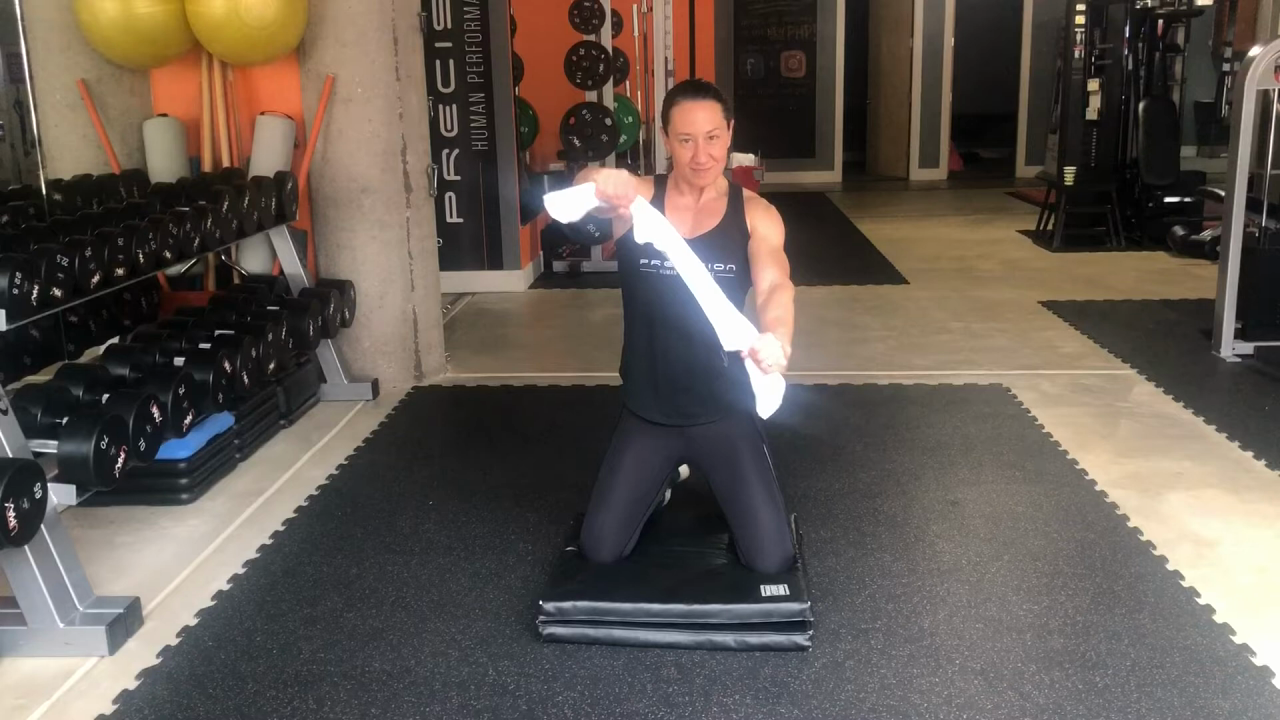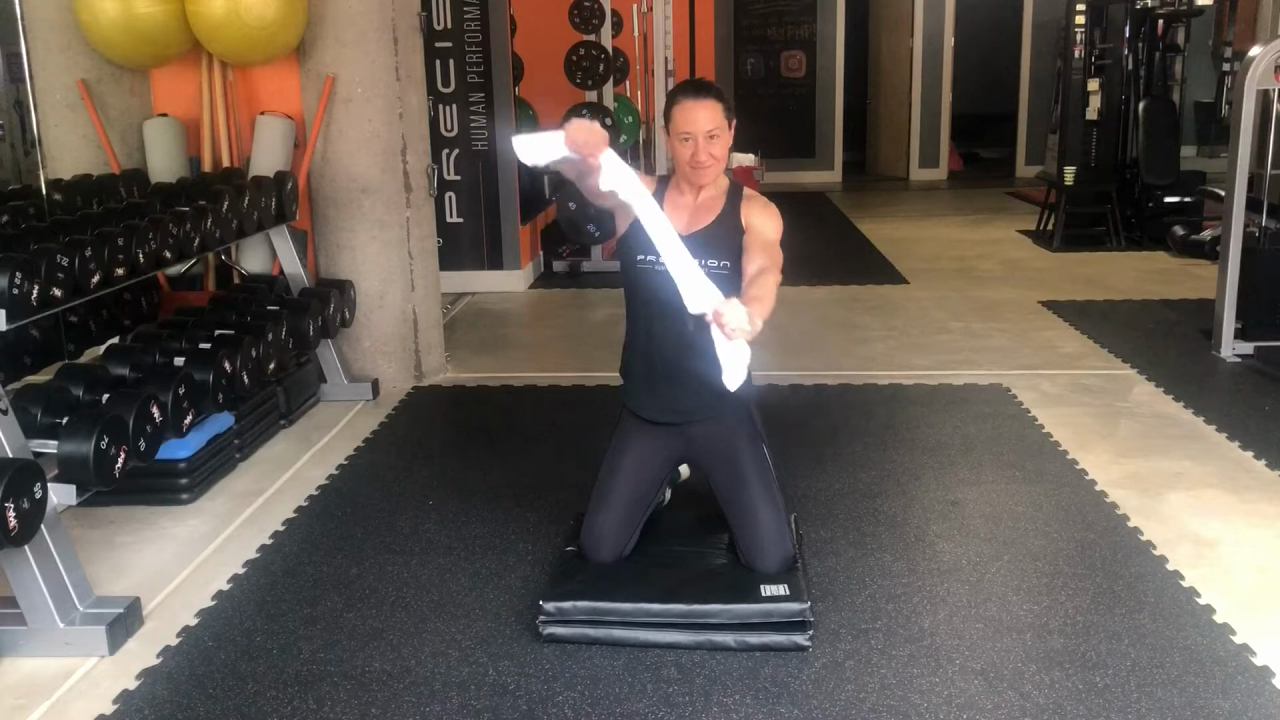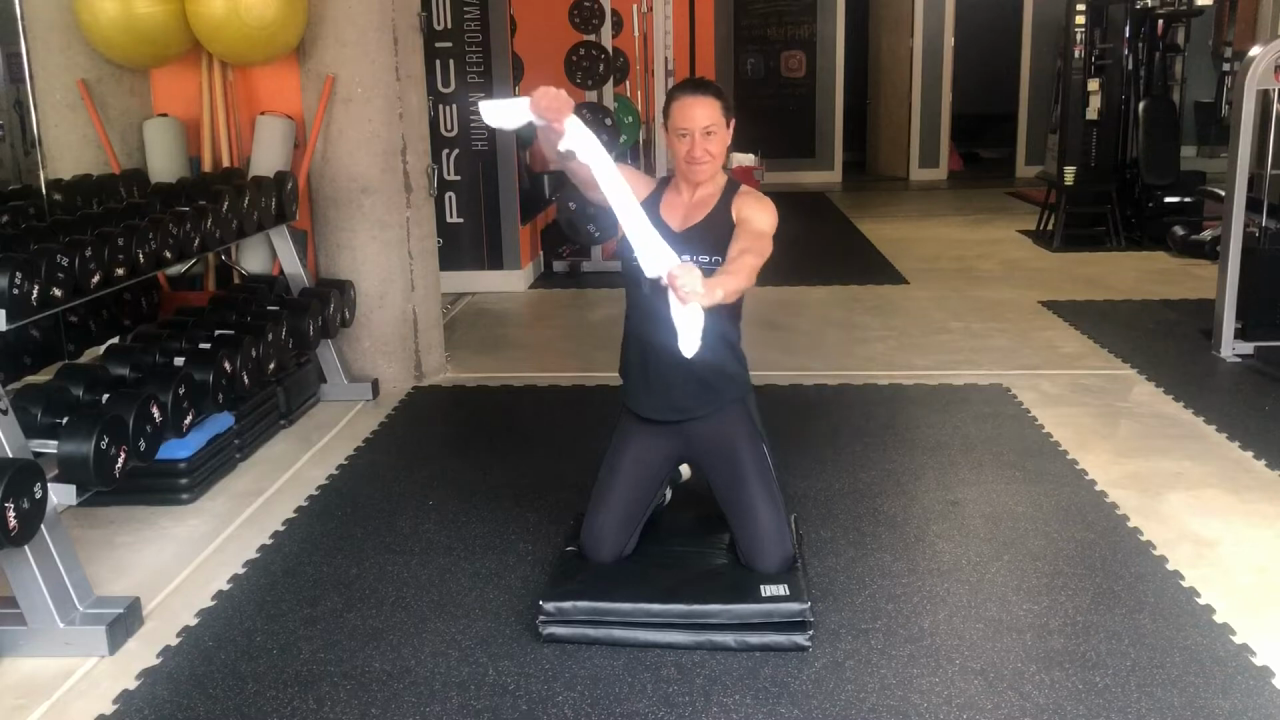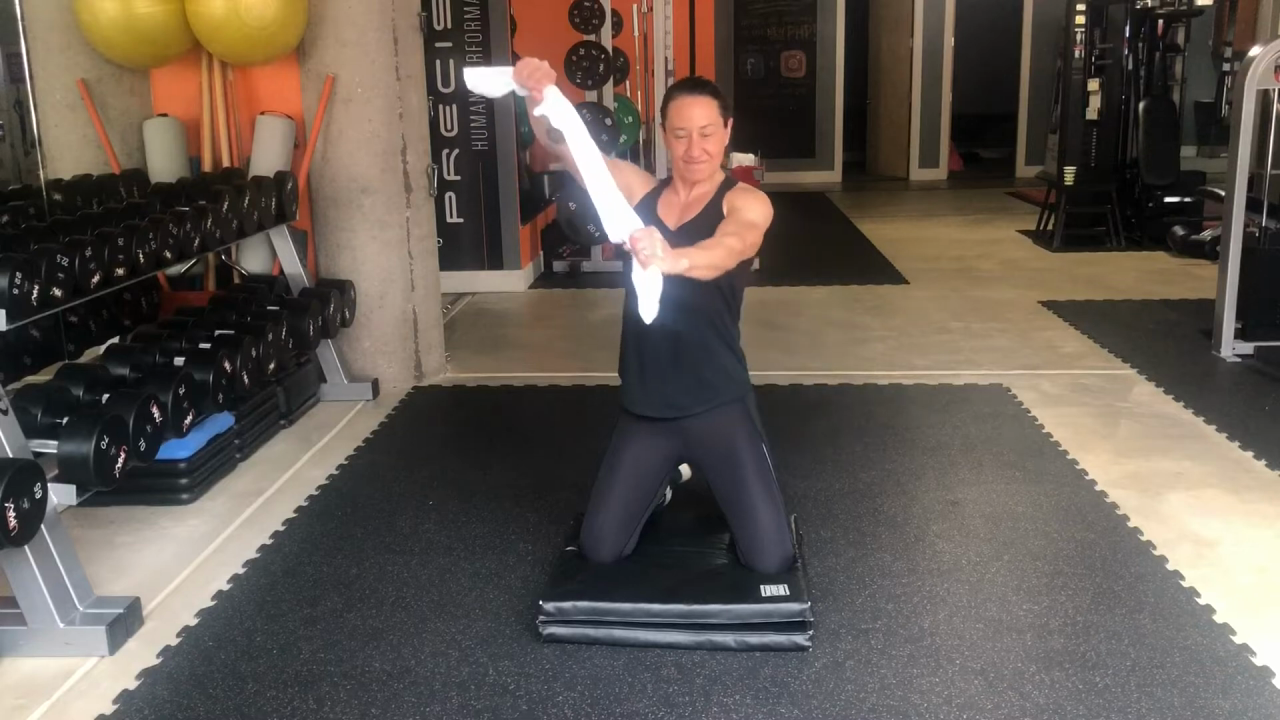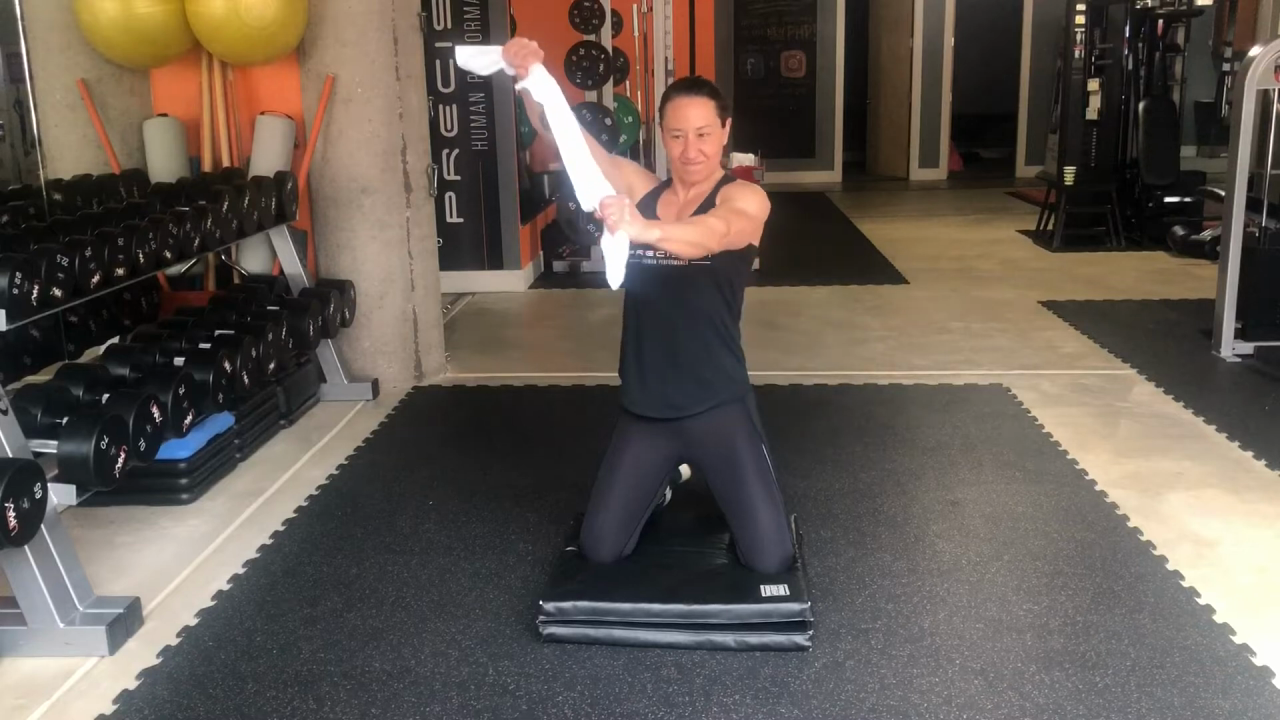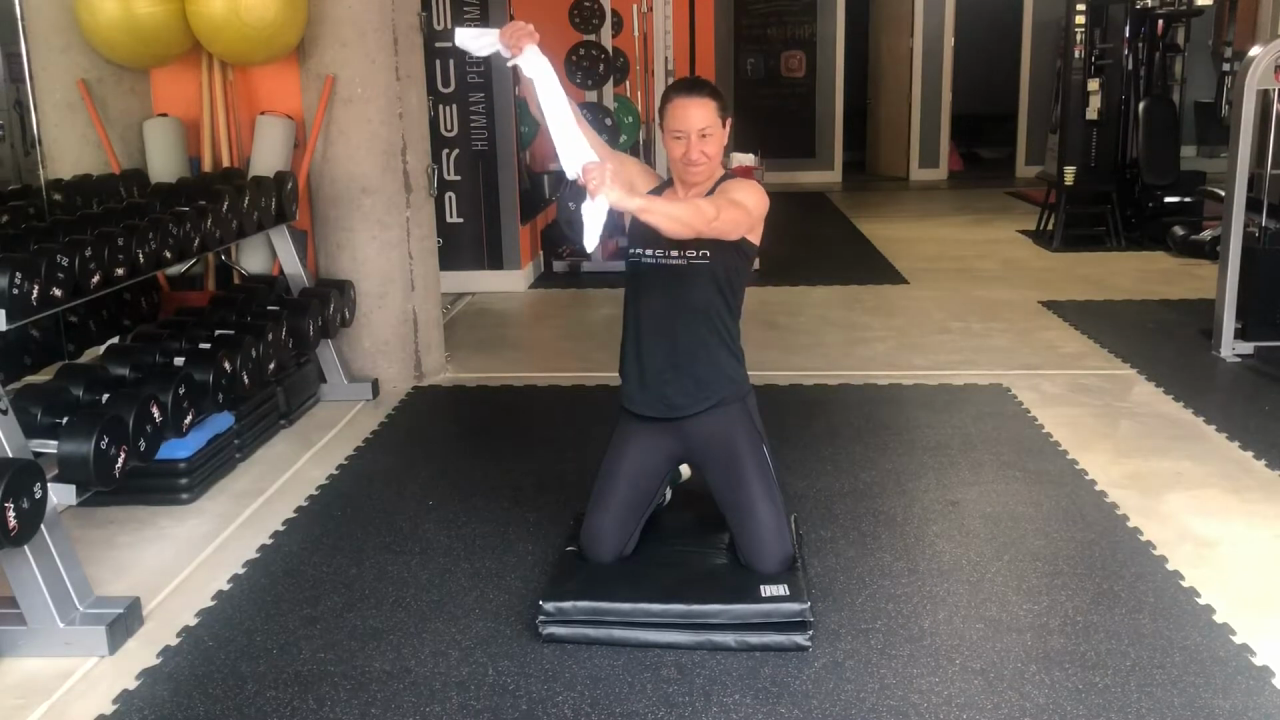
dt=0.3s
person 1, frame 1
left shoulder: (756, 215)
right shoulder: (636, 196)
left elbow: (775, 286)
right elbow: (599, 193)
left wrist: (777, 342)
right wrist: (599, 187)
left hip: (723, 411)
right hip: (645, 412)
left knee: (772, 559)
right knee: (599, 549)
left ankle: (703, 481)
right ankle: (659, 486)
person 1, frame 2
left shoulder: (755, 211)
left elbow: (764, 272)
right elbow: (584, 175)
left wrist: (750, 316)
right wrist: (580, 148)
left hip: (722, 409)
right hip: (645, 410)
left knee: (772, 559)
right knee: (599, 549)
left ankle: (711, 483)
right ankle: (661, 483)
person 1, frame 3
left shoulder: (751, 207)
right shoulder: (637, 191)
left elbow: (745, 264)
right elbow: (570, 158)
left wrist: (706, 289)
right wrist: (552, 122)
left hip: (720, 407)
right hip: (644, 409)
left knee: (772, 558)
right knee: (599, 549)
left ankle: (706, 479)
right ankle: (661, 486)
person 1, frame 4
left shoulder: (746, 203)
right shoulder: (636, 188)
left elbow: (728, 249)
right elbow: (562, 142)
left wrist: (675, 258)
right wrist: (538, 95)
left hip: (720, 406)
right hip: (643, 408)
left knee: (772, 559)
right knee: (599, 549)
left ankle: (711, 479)
right ankle: (662, 482)
person 1, frame 5
left shoulder: (746, 200)
right shoulder: (639, 189)
left elbow: (711, 234)
left wrist: (642, 228)
right wrist: (529, 76)
left hip: (719, 408)
right hip: (643, 409)
left knee: (771, 558)
right knee: (599, 549)
left ankle: (710, 482)
right ankle: (660, 484)
person 1, frame 6
left shoulder: (746, 197)
right shoulder: (643, 185)
left elbow: (701, 218)
left wrist: (626, 199)
right wrist: (526, 62)
left hip: (719, 408)
right hip: (644, 409)
left knee: (771, 558)
right knee: (598, 548)
left ankle: (715, 479)
right ankle: (662, 481)
